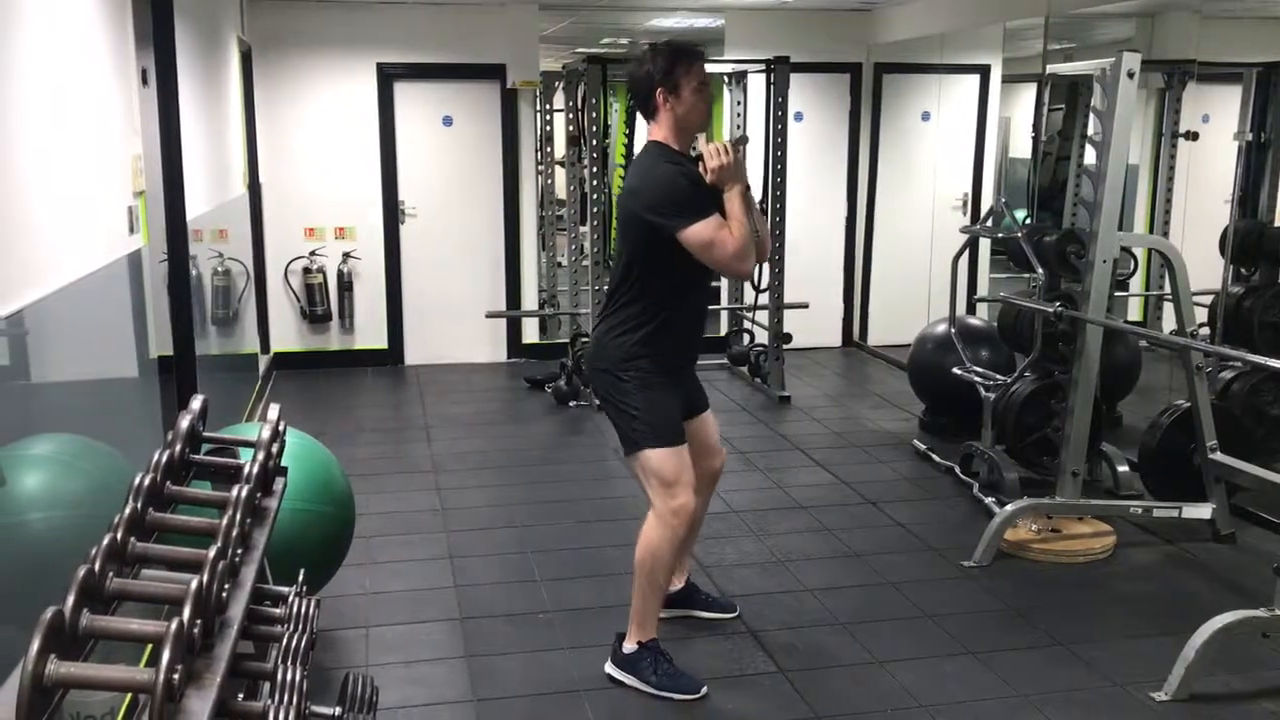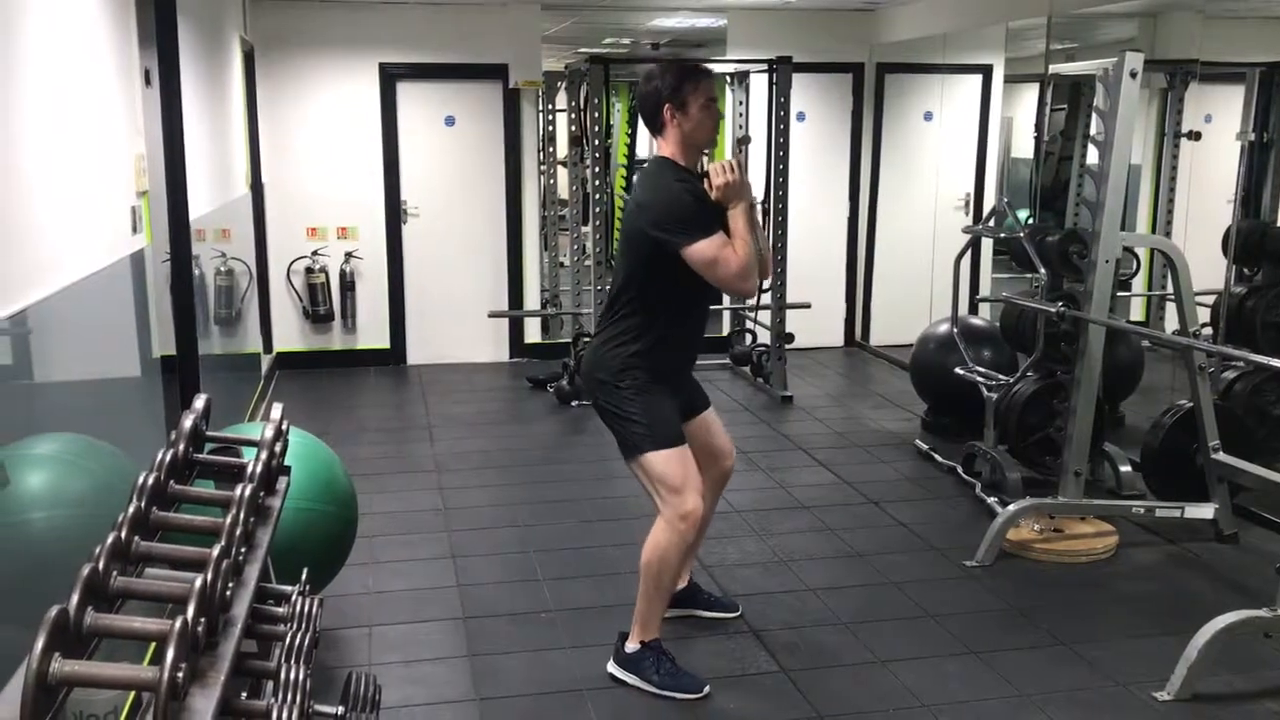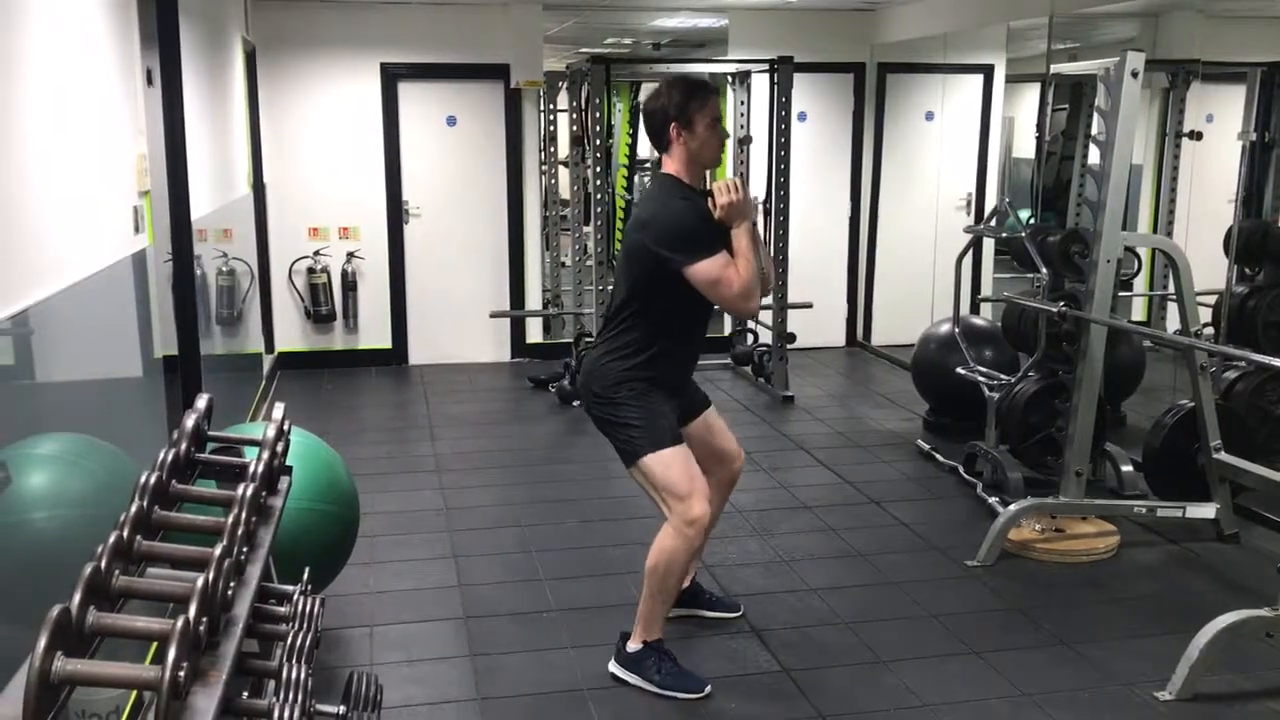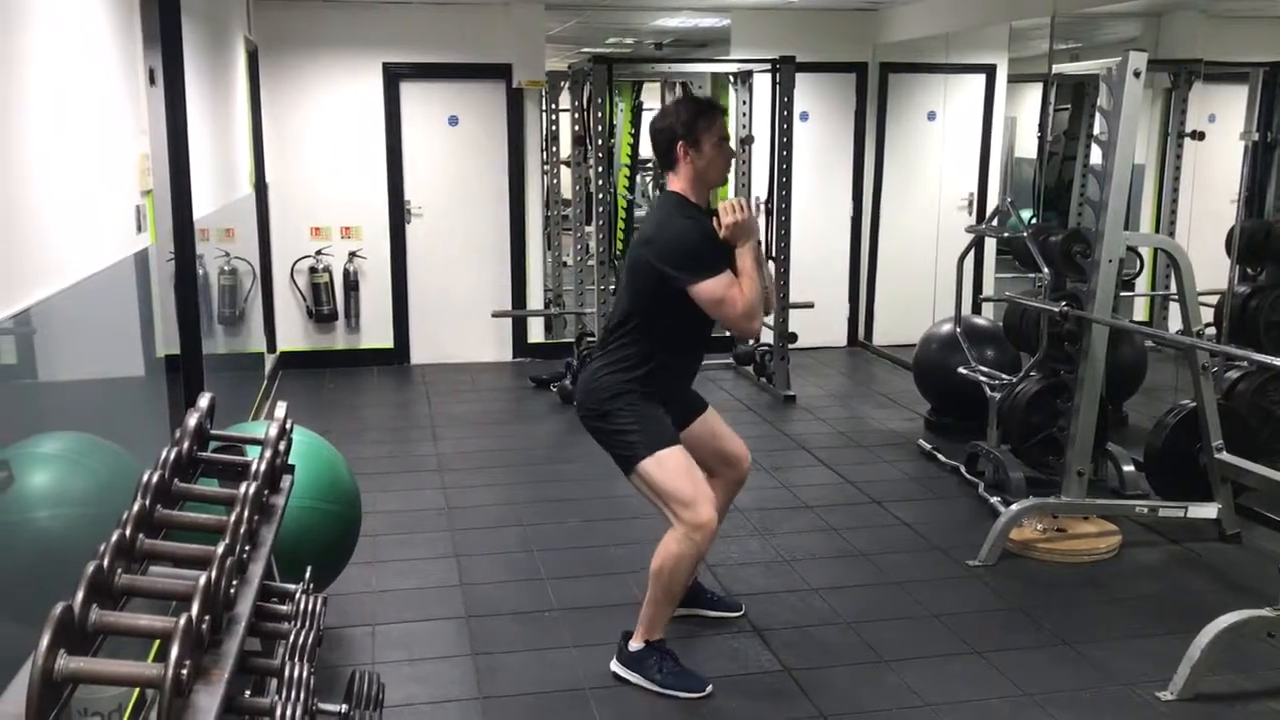
dt=0.2s
person 1, frame 1
left shoulder: (686, 170)
right shoulder: (661, 179)
left elbow: (758, 250)
right elbow: (737, 262)
left wrist: (734, 187)
right wrist: (731, 187)
left hip: (664, 354)
right hip: (630, 363)
left knee: (709, 465)
right knee: (677, 500)
left ankle: (675, 587)
right ankle: (634, 650)
person 1, frame 2
left shoulder: (692, 185)
right shoulder: (667, 195)
left elbow: (760, 268)
right elbow: (741, 281)
left wrist: (739, 205)
right wrist: (735, 205)
left hip: (662, 363)
right hip: (625, 372)
left knee: (718, 463)
right knee: (684, 505)
left ankle: (677, 586)
right ankle: (637, 649)
person 1, frame 3
left shoulder: (697, 202)
right shoulder: (671, 213)
left elbow: (760, 287)
right elbow: (744, 302)
left wrist: (741, 223)
right wrist: (740, 225)
left hip: (660, 372)
right hip: (621, 383)
left knee: (727, 463)
right knee: (692, 509)
left ankle: (679, 587)
right ankle: (638, 649)
person 1, frame 4
left shoulder: (699, 220)
right shoulder: (676, 232)
left elbow: (756, 307)
right elbow: (746, 321)
left wrist: (744, 243)
right wrist: (744, 244)
left hip: (659, 383)
right hip: (618, 395)
left knee: (734, 464)
right knee: (698, 514)
left ankle: (682, 587)
right ankle: (640, 649)
